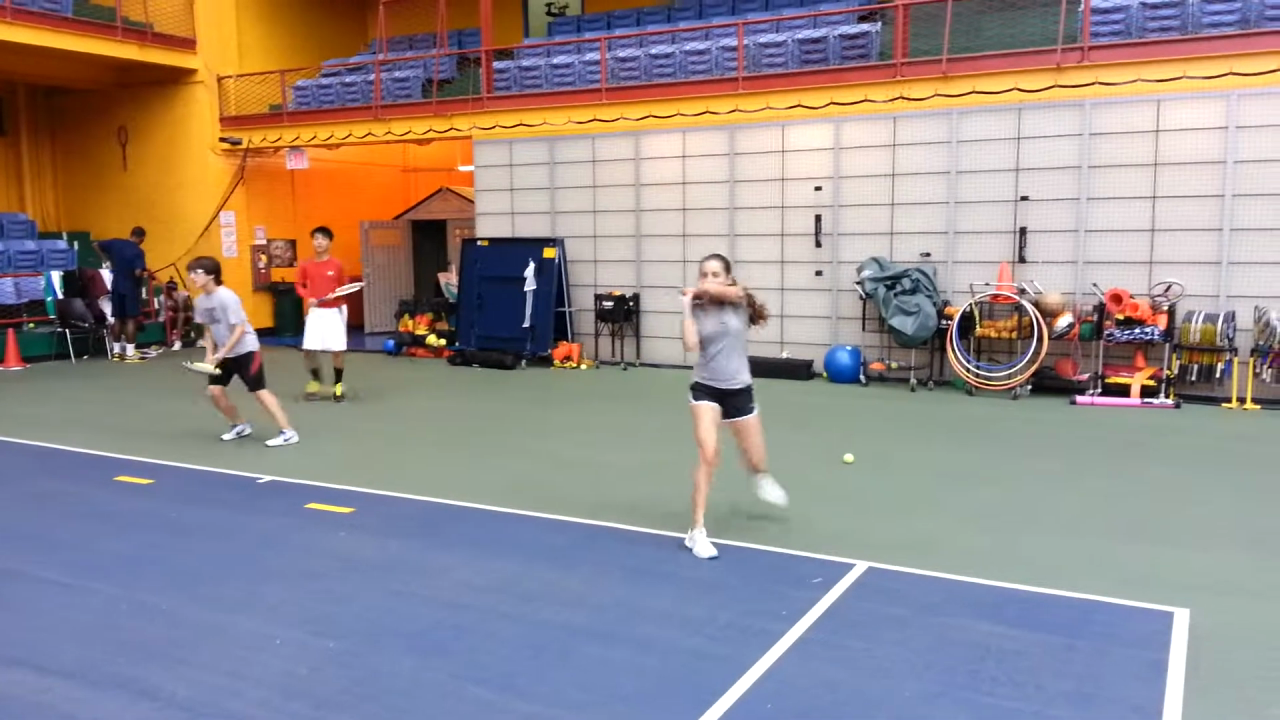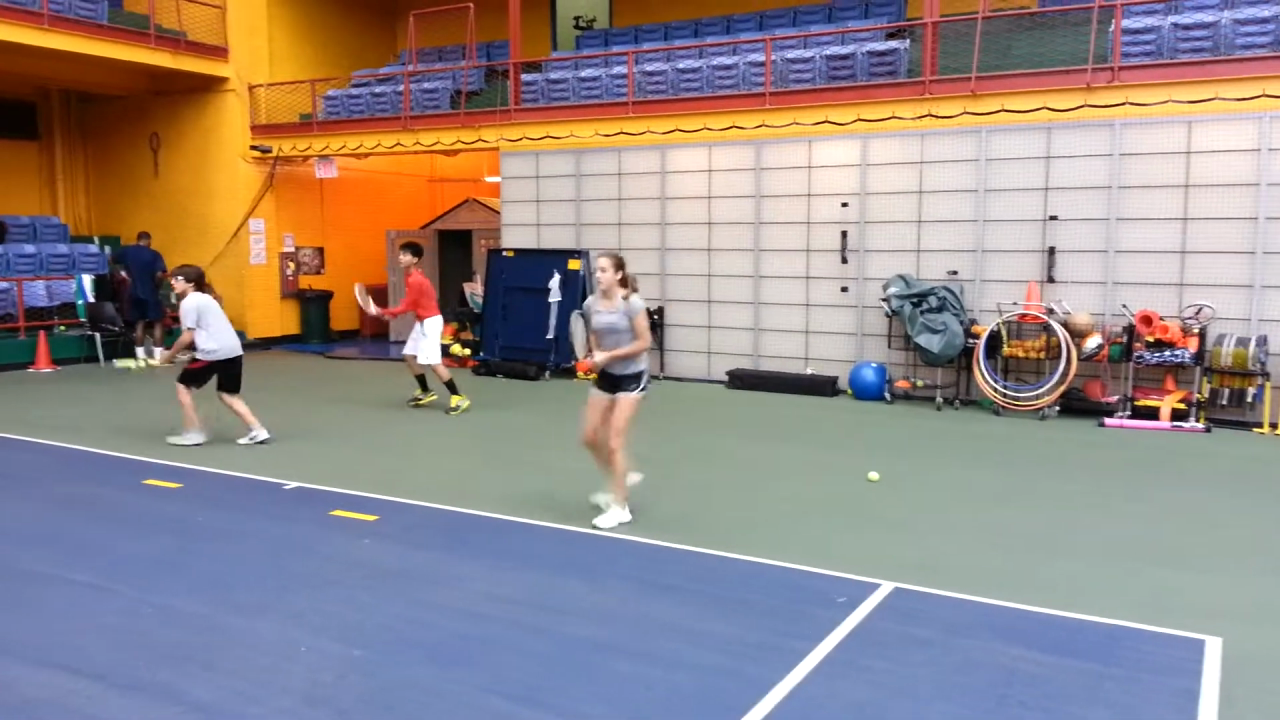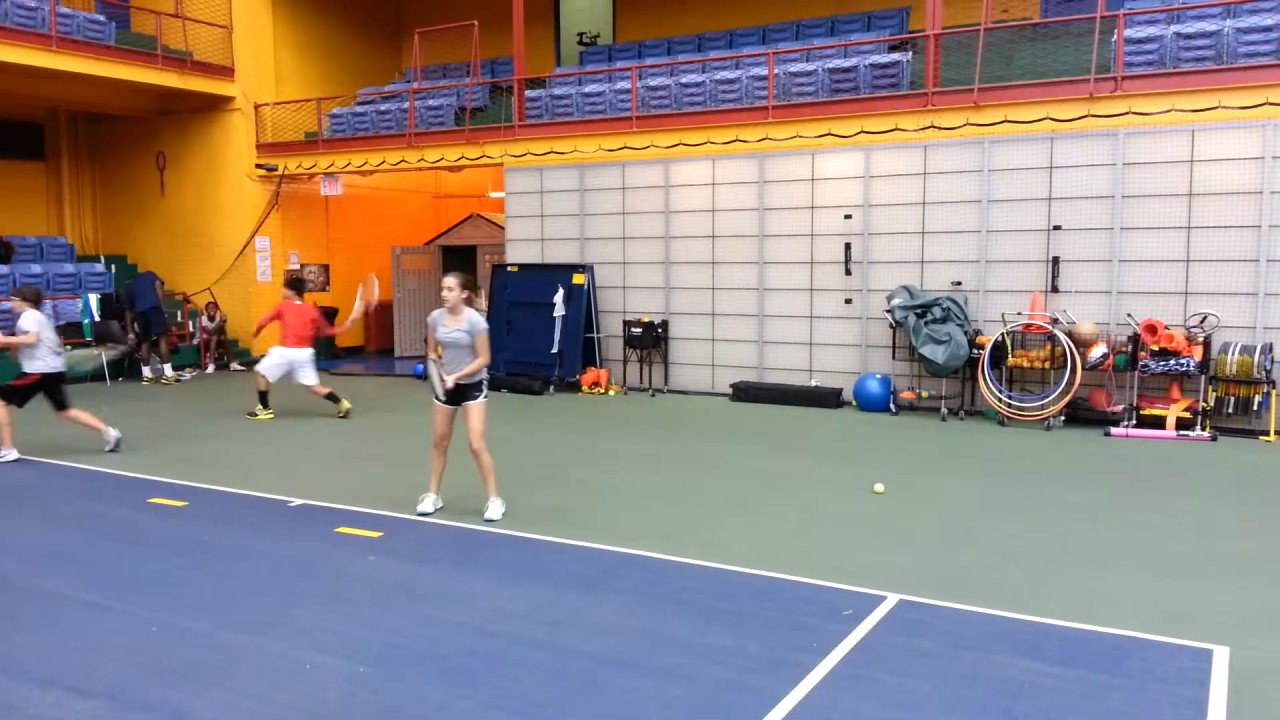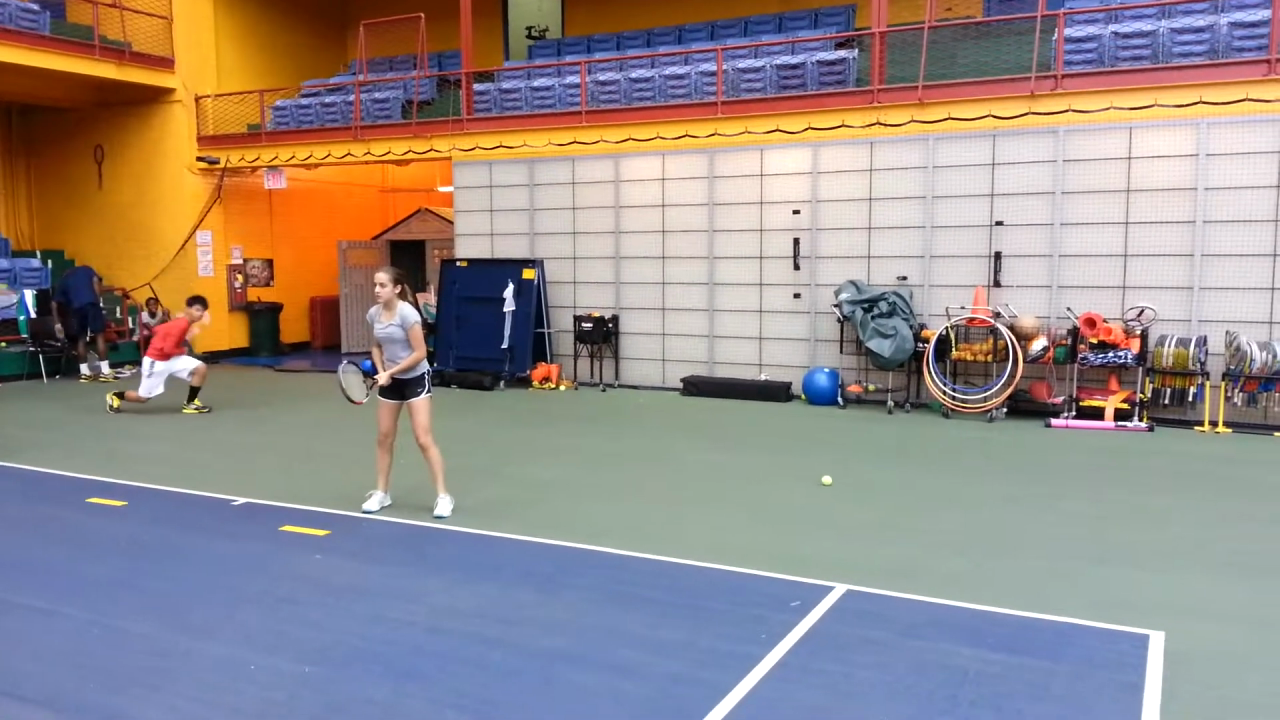
dt=1s
person 1, frame 1
left shoulder: (737, 297)
right shoulder: (696, 309)
left elbow: (715, 289)
right elbow: (692, 345)
left wrist: (693, 291)
right wrist: (687, 305)
left hip: (739, 389)
right hip: (705, 388)
left knee: (755, 461)
right knee: (708, 456)
left ankle: (762, 478)
right ankle: (697, 530)
person 1, frame 2
left shoulder: (632, 303)
right shoulder: (592, 304)
left elbow: (644, 343)
left wrist: (609, 355)
right wrist: (595, 354)
left hip: (632, 376)
right hip: (607, 375)
left knee: (614, 443)
right knee: (590, 438)
left ankle: (620, 506)
right ankle: (623, 477)
person 1, frame 3
left shoulder: (475, 320)
right shoulder: (435, 317)
left elbow: (484, 359)
right elbow: (432, 351)
left wrist: (456, 376)
right wrist: (440, 373)
left hip: (473, 385)
right hip: (447, 385)
left knee: (476, 445)
right knee: (439, 441)
left ankle: (494, 500)
right ankle: (433, 495)
person 1, frame 4
left shoulder: (407, 313)
right shoulder: (374, 313)
left elbow: (420, 353)
left wrist: (390, 372)
right wrist: (381, 371)
left hip: (415, 379)
right hip: (390, 381)
left knee: (424, 439)
right knee: (384, 438)
left ankle: (443, 496)
right ankle: (381, 493)
